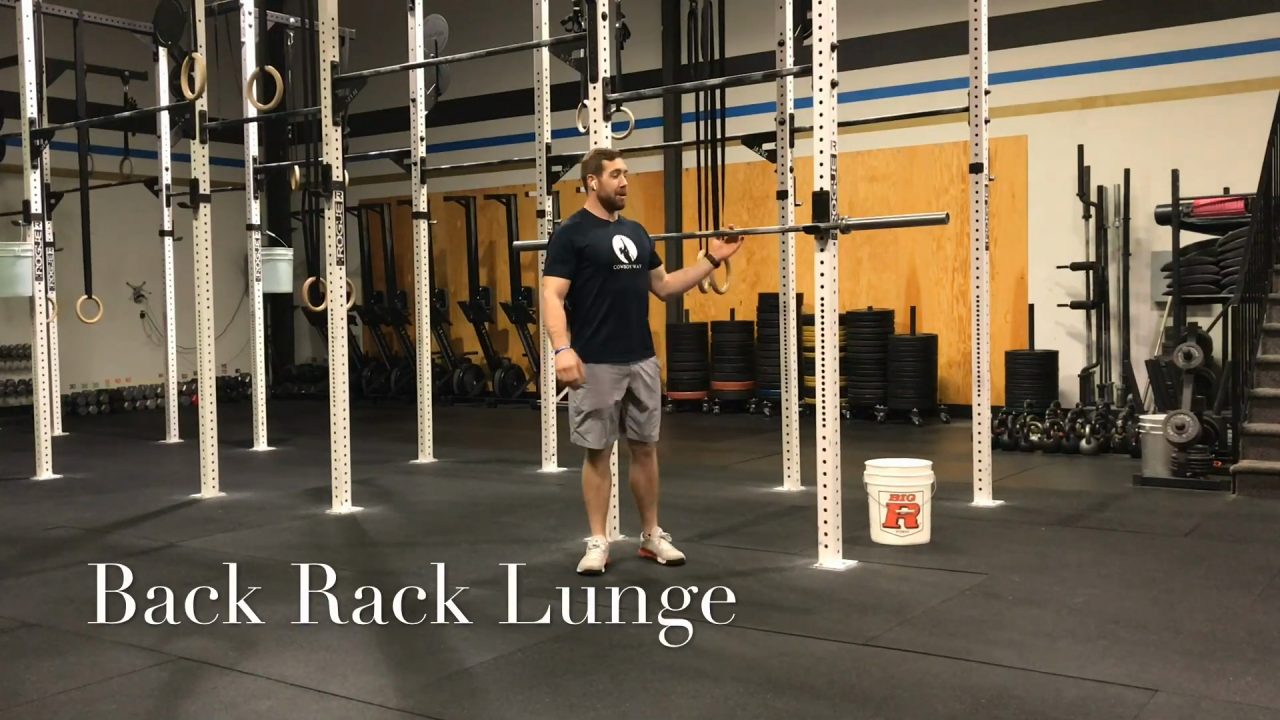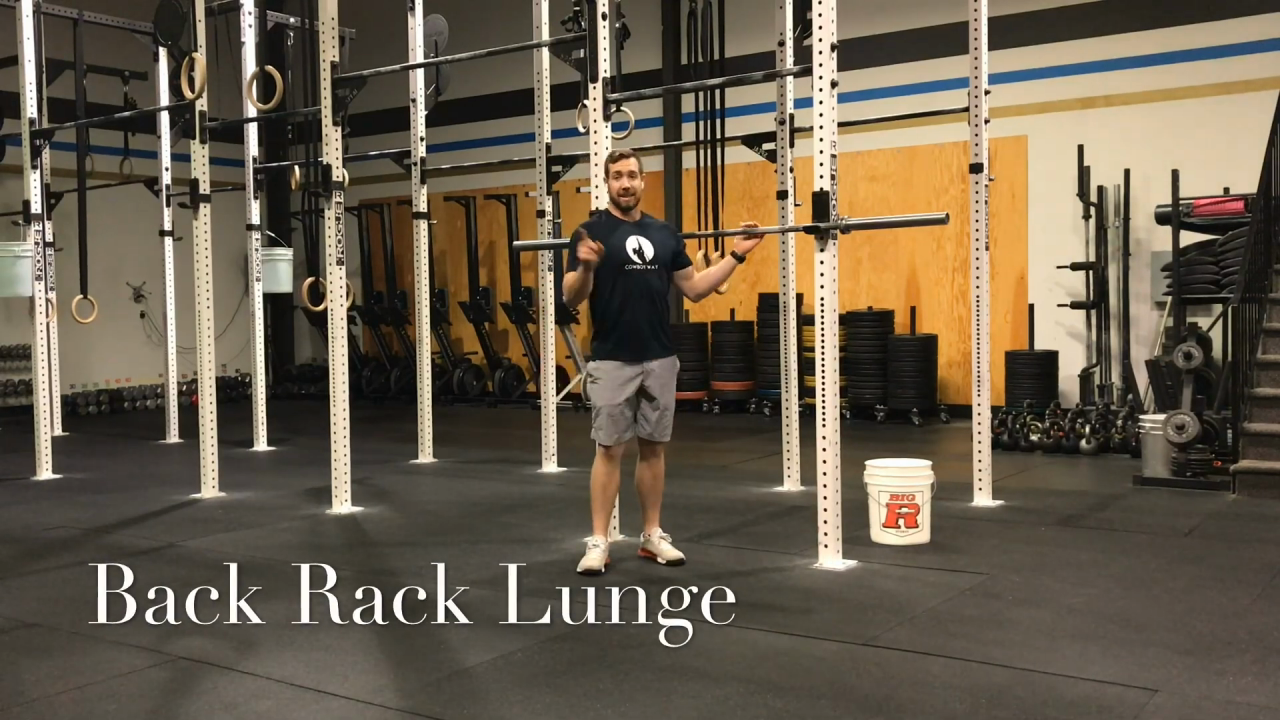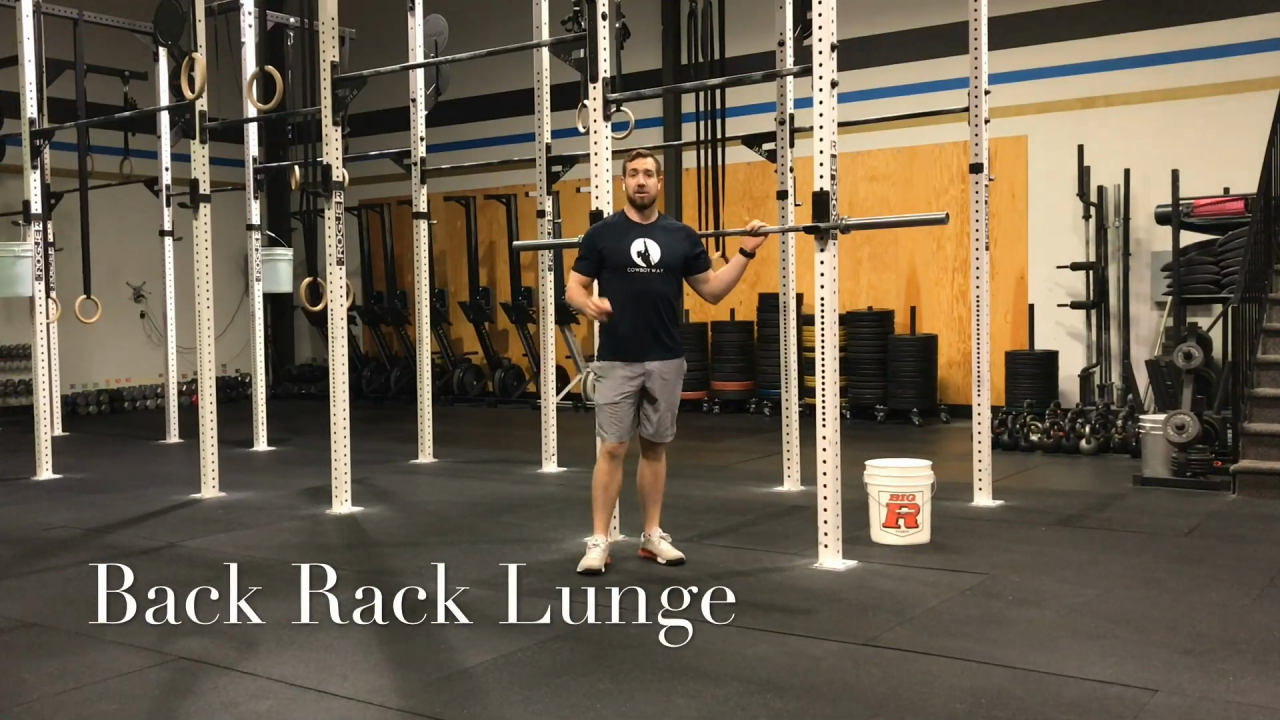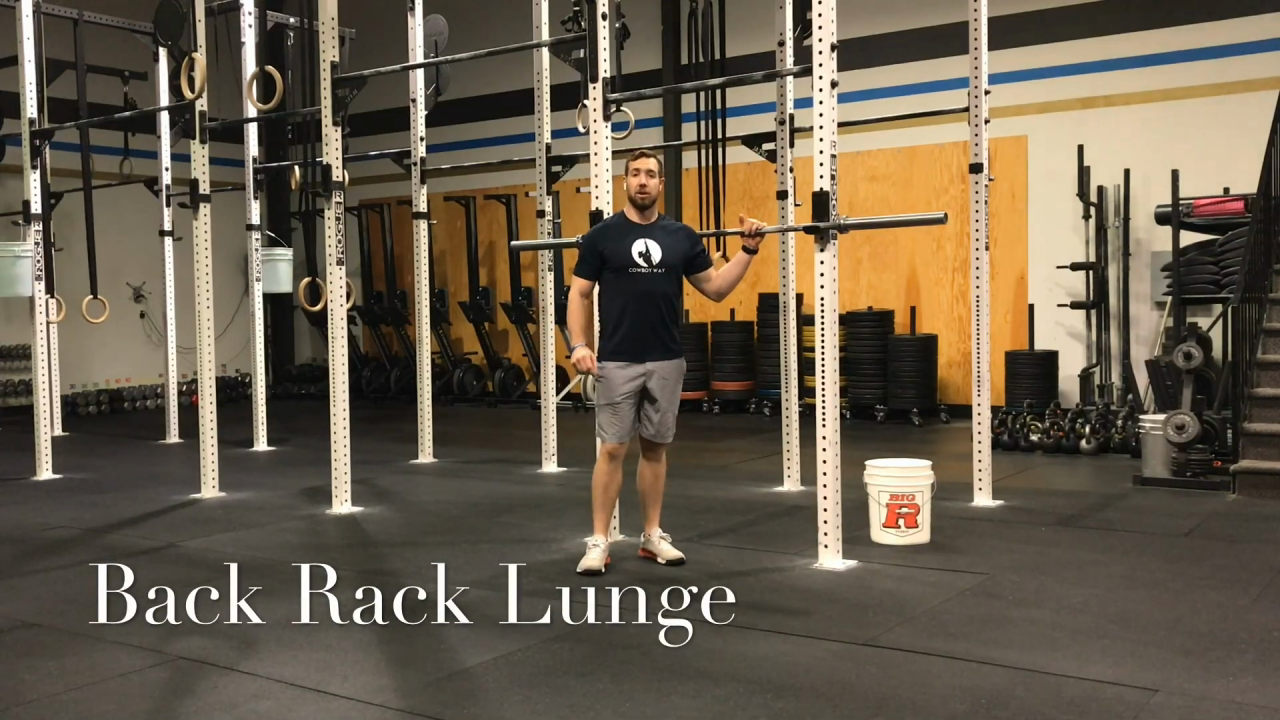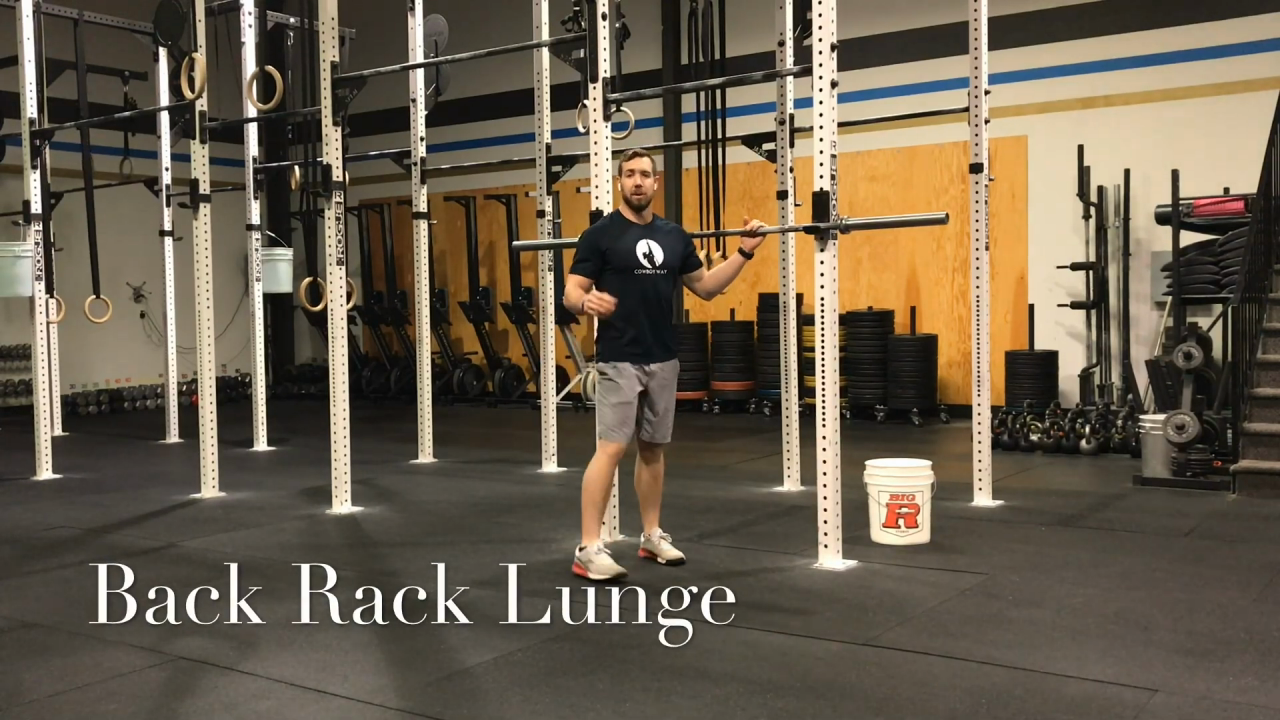
dt=0.5s
person 1, frame 1
left shoulder: (635, 231)
right shoulder: (571, 234)
left elbow: (664, 286)
right elbow: (552, 297)
left wrist: (713, 259)
right wrist: (563, 349)
left hip: (642, 360)
right hip: (596, 364)
left knee: (645, 448)
right knee: (597, 451)
left ankle: (652, 534)
right ankle: (597, 542)
person 1, frame 2
left shoulder: (664, 232)
right shoulder: (592, 232)
left elbow: (694, 288)
right elbow: (570, 296)
left wrist: (736, 255)
right wrist: (585, 267)
left hip: (660, 358)
right hip: (613, 360)
left knee: (653, 447)
right knee: (610, 448)
left ankle: (652, 535)
right ankle: (598, 541)
person 1, frame 3
left shoulder: (681, 236)
right shoulder: (602, 234)
left elbow: (713, 291)
right elbow: (573, 287)
left wrist: (746, 253)
right wrist: (589, 303)
left hip: (666, 360)
right hip: (617, 360)
left knee: (655, 447)
right knee: (612, 448)
left ankle: (652, 535)
right ankle: (598, 541)
person 1, frame 4
left shoulder: (682, 236)
right shoulder: (602, 235)
left elbow: (716, 288)
right elbow: (578, 295)
left wrist: (748, 250)
right wrist: (579, 345)
left hip: (667, 361)
right hip: (616, 361)
left knee: (655, 447)
right knee: (612, 449)
left ankle: (652, 535)
right ankle: (598, 541)
person 1, frame 5
left shoulder: (674, 235)
right shoulder: (601, 234)
left elbow: (705, 286)
right elbow: (570, 292)
left wrist: (744, 252)
right wrist: (584, 301)
left hip: (663, 360)
right hip: (618, 360)
left knee: (653, 448)
right knee: (613, 447)
left ankle: (652, 536)
right ankle: (589, 548)
